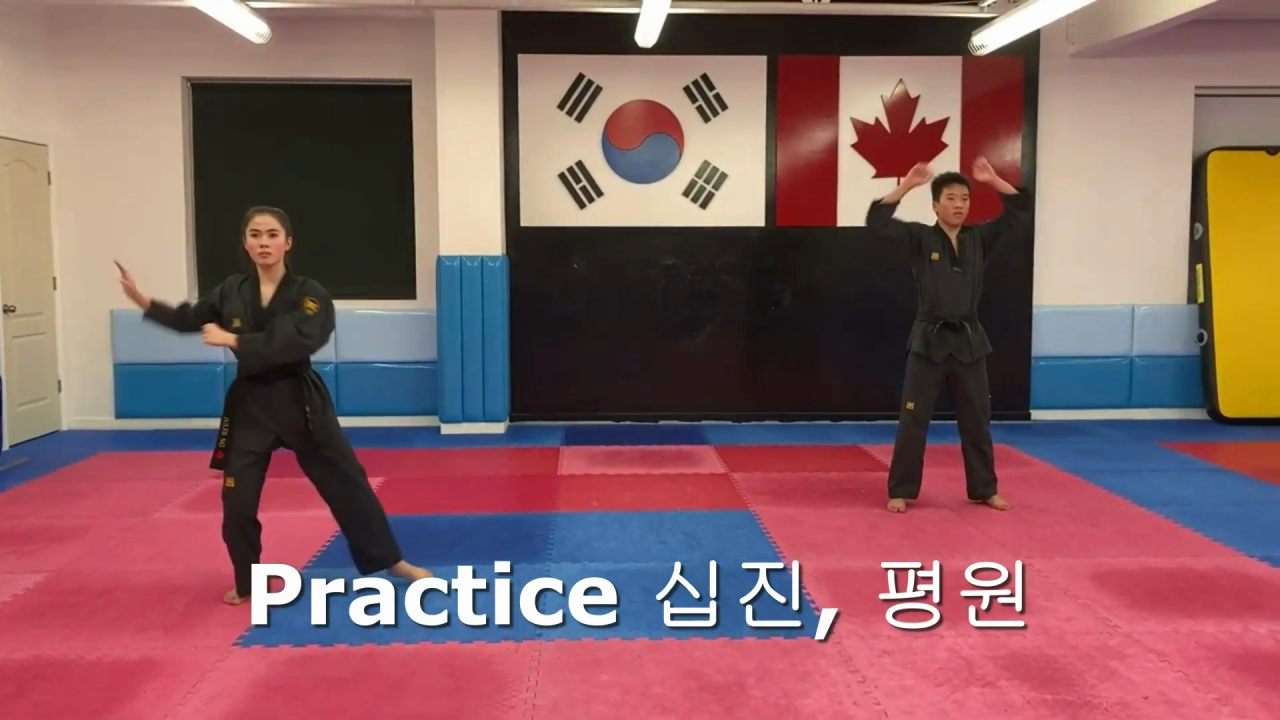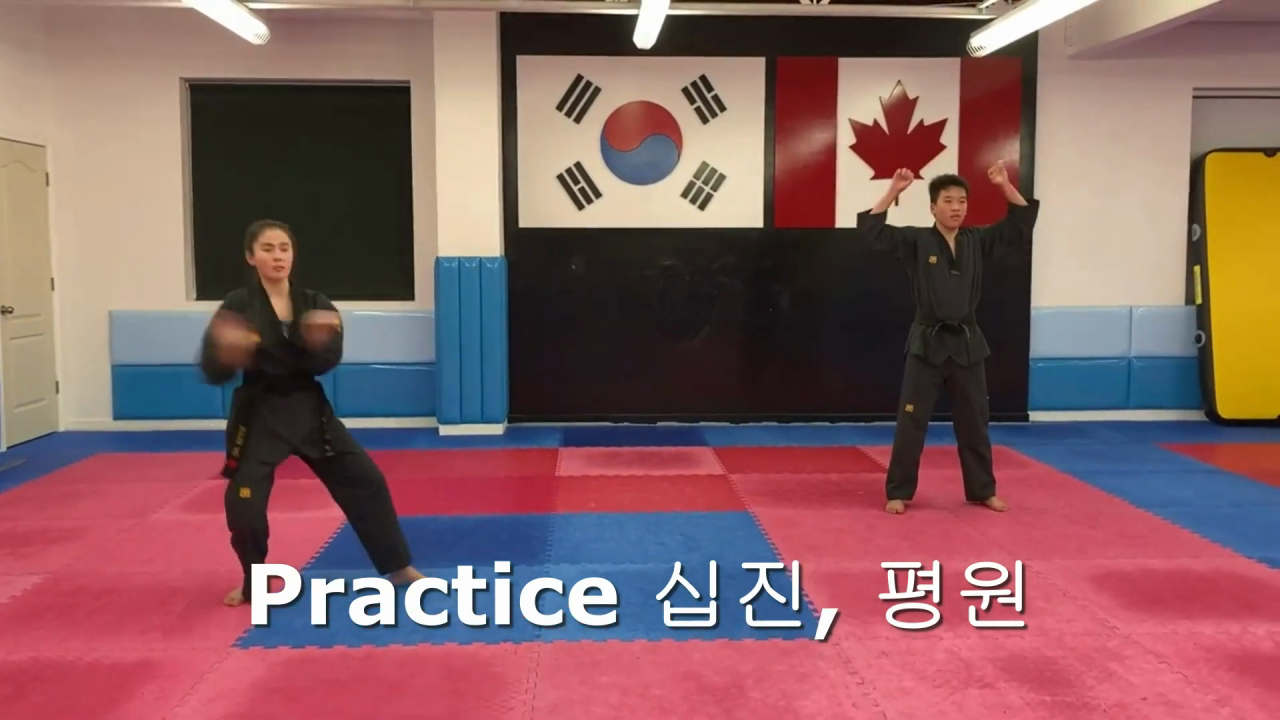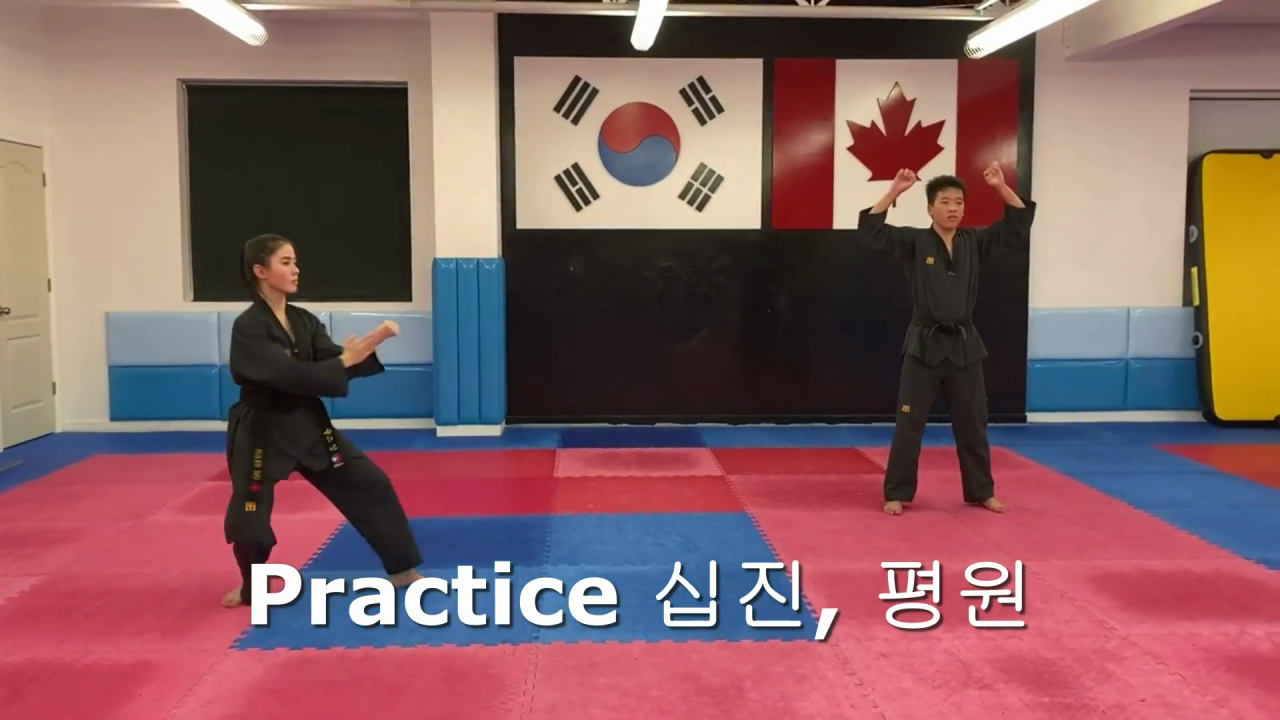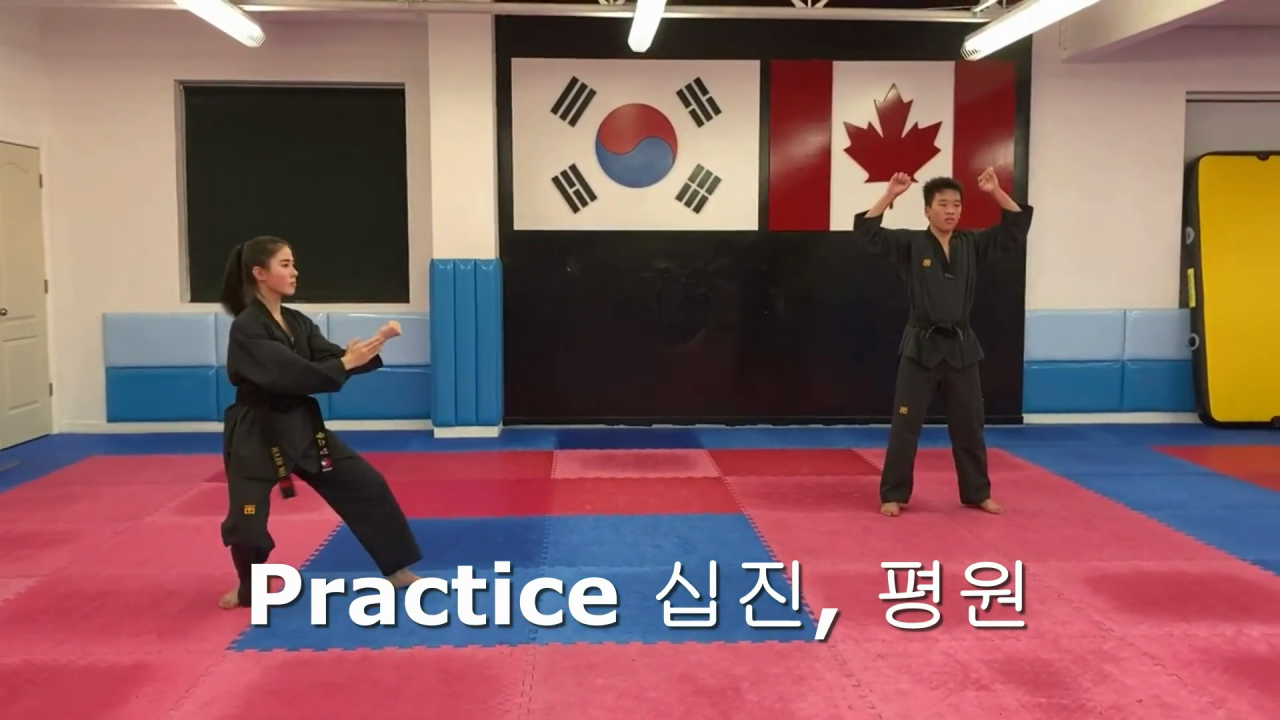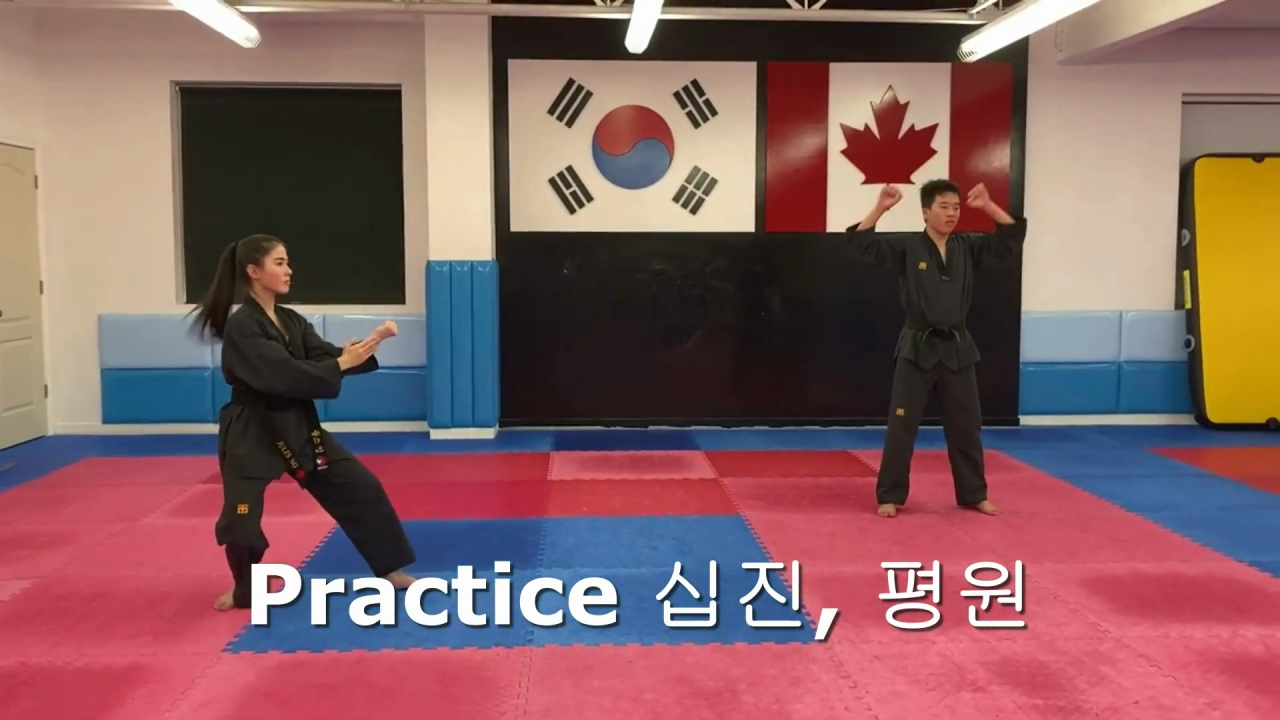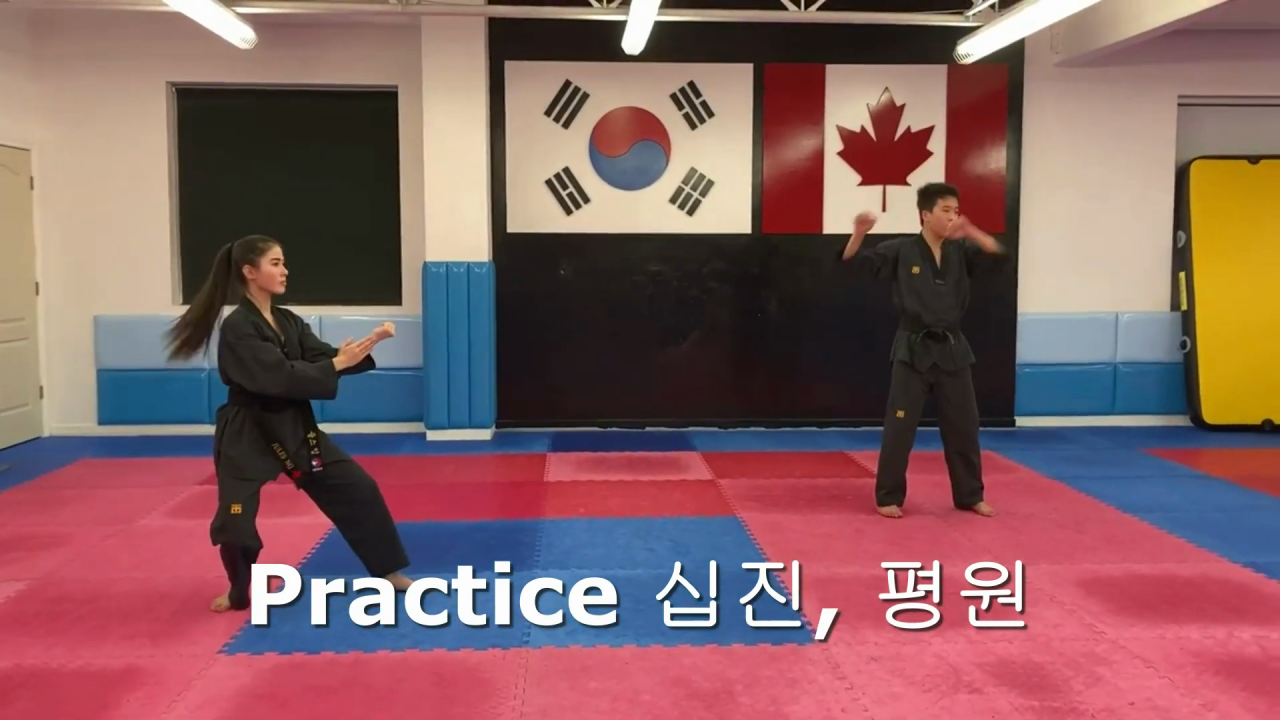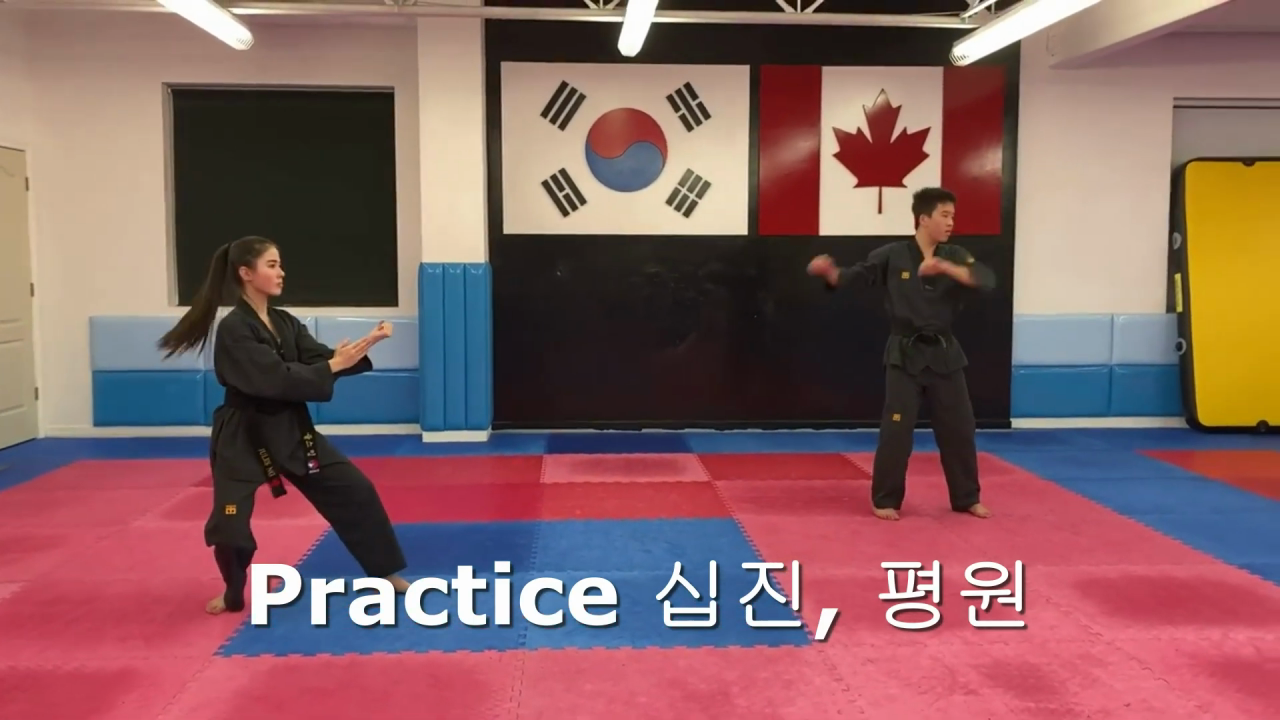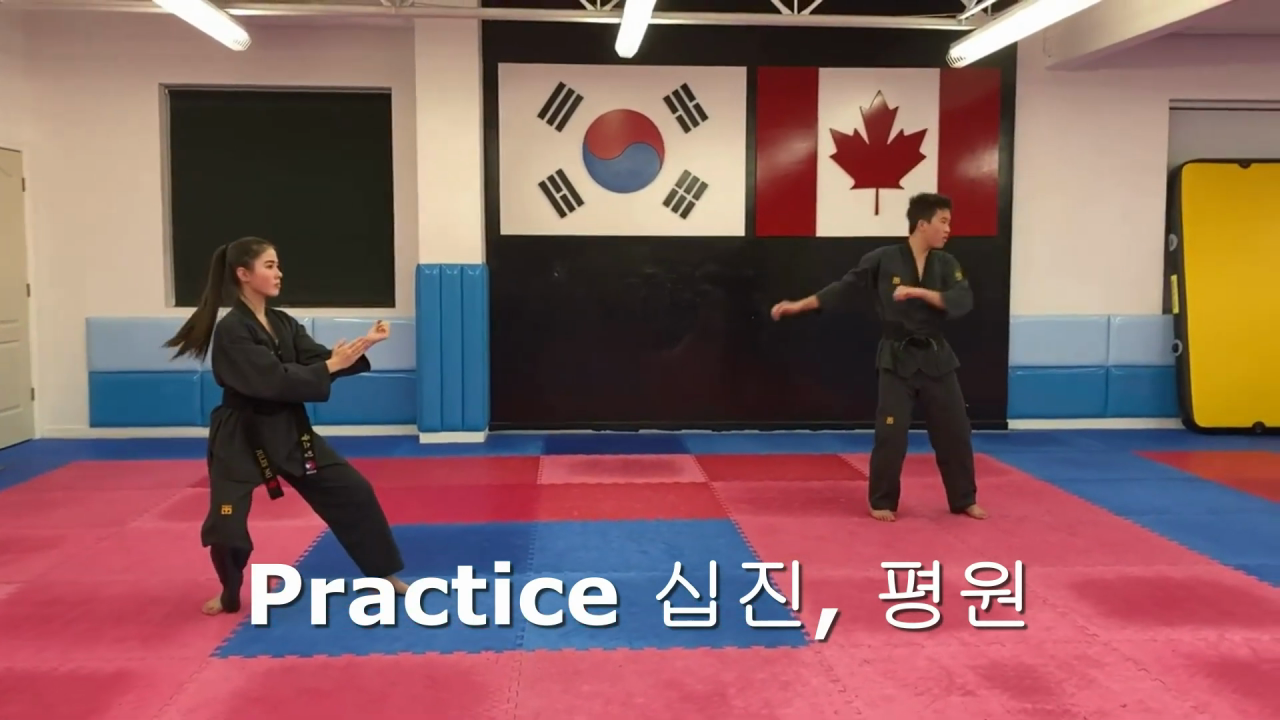
dt=0.1s
person 1, frame 1
left shoulder: (310, 295)
right shoulder: (231, 292)
left elbow: (292, 346)
right elbow: (192, 317)
left wrist: (234, 341)
right wrist: (144, 300)
left hip: (300, 401)
right hip: (249, 403)
left knee: (348, 481)
right knee: (238, 501)
left ankle: (389, 564)
right ankle: (246, 581)
person 1, frame 2
left shoulder: (314, 303)
right shoulder: (238, 307)
left elbow: (325, 359)
right elbow: (215, 370)
left wrist: (319, 339)
right wrist: (231, 349)
left hip: (308, 409)
right hip: (258, 416)
left knee: (366, 483)
right knee: (245, 509)
left ankle: (398, 567)
right ankle: (252, 583)
person 1, frame 3
left shoulder: (304, 321)
right shoulder: (248, 328)
left elbow: (335, 366)
right elbow: (293, 376)
left wrist: (369, 345)
right wrist: (345, 361)
left hip: (307, 424)
right hip: (260, 432)
left knee: (372, 487)
right knee: (249, 523)
left ankle: (402, 570)
right ankle: (252, 585)
person 1, frame 4
left shoulder: (298, 322)
right shoulder: (246, 328)
left elbow: (333, 361)
right elbow: (295, 374)
left wrist: (374, 342)
right wrist: (346, 362)
left hip: (302, 426)
right hip: (256, 434)
left knee: (368, 487)
right knee: (247, 526)
left ankle: (397, 570)
right ankle: (249, 587)
person 1, frame 5
left shoulder: (291, 320)
right shoulder: (241, 327)
left elbow: (327, 359)
right elbow: (287, 377)
left wrist: (369, 343)
right wrist: (342, 363)
left hip: (298, 425)
right hip: (251, 434)
left knee: (362, 488)
right knee: (241, 525)
left ankle: (392, 570)
right ankle: (242, 590)
person 1, frame 6
left shoulder: (289, 321)
right shoulder: (237, 329)
left elbow: (323, 361)
right elbow: (282, 378)
left wrist: (366, 344)
right wrist: (338, 363)
left hip: (295, 428)
right hip: (247, 435)
left knee: (359, 489)
right knee: (235, 525)
left ankle: (389, 572)
right ankle: (238, 591)
person 1, frame 7
left shoulder: (285, 322)
right shoulder: (233, 329)
left elbow: (320, 361)
right elbow: (277, 381)
left wrist: (363, 344)
right wrist: (334, 365)
left hip: (292, 429)
right hip: (244, 436)
left knee: (356, 491)
right knee: (230, 526)
left ankle: (385, 574)
right ankle: (233, 593)
person 1, frame 8
left shoulder: (284, 323)
right shoulder: (231, 331)
left elbow: (318, 362)
right elbow: (274, 381)
left wrist: (361, 345)
right wrist: (330, 366)
left hip: (290, 430)
right hip: (242, 437)
left knee: (354, 492)
right knee: (226, 526)
left ankle: (383, 575)
right ankle: (230, 594)
person 2, frame 1
left shoulder: (979, 239)
right shoulder: (920, 238)
left elbow: (1018, 214)
right elbow: (878, 221)
left wrist: (994, 180)
right wrist: (907, 184)
left hip: (969, 340)
right hip: (929, 340)
left knee: (976, 420)
right knee: (913, 420)
left ankle: (984, 489)
right ankle: (900, 491)
person 2, frame 2
left shoulder: (978, 241)
right shoulder: (915, 241)
left elbow: (1021, 225)
right elbow: (872, 231)
left wrist: (1005, 186)
right wrist: (893, 191)
left hip: (966, 343)
right hip: (927, 342)
left knee: (974, 422)
right knee: (911, 422)
left ankle: (982, 491)
right ankle: (898, 493)
person 2, frame 3
left shoulder: (975, 242)
right shoulder: (913, 242)
left elbow: (1019, 226)
right elbow: (870, 231)
left wrist: (1002, 188)
right wrist: (894, 192)
left hip: (964, 344)
right hip: (924, 344)
left knee: (973, 422)
right knee: (909, 422)
left ankle: (981, 492)
right ankle: (896, 494)
person 2, frame 4
left shoulder: (972, 244)
right shoulder: (909, 243)
left elbow: (1016, 230)
right elbow: (865, 235)
left wrist: (997, 193)
right wrist: (889, 195)
left hip: (960, 345)
right hip: (921, 345)
left knee: (969, 423)
right knee: (906, 423)
left ankle: (978, 493)
right ankle: (893, 495)
person 2, frame 5
left shoulder: (968, 245)
right shoulder: (906, 246)
left elbow: (1012, 239)
right elbow: (861, 246)
left wrist: (988, 207)
right wrist: (880, 208)
left hip: (957, 347)
right hip: (917, 347)
left knee: (966, 425)
right knee: (902, 425)
left ankle: (973, 494)
right ankle: (889, 496)
person 2, frame 6
left shoulder: (962, 251)
right shoulder: (900, 251)
left elbow: (1002, 254)
right elbow: (852, 262)
left wrist: (971, 233)
right wrist: (859, 232)
left hip: (952, 349)
right hip: (913, 349)
left knee: (964, 426)
right knee: (900, 426)
left ankle: (970, 496)
right ankle: (888, 498)
person 2, frame 7
left shoulder: (954, 255)
right shoulder: (891, 255)
left elbow: (985, 280)
right elbow: (854, 278)
left wrist: (946, 269)
right wrist: (829, 271)
left hip: (945, 353)
right hip: (905, 353)
left knee: (960, 429)
right knee: (897, 431)
left ankle: (967, 498)
right ankle: (885, 500)
person 2, frame 8
left shoulder: (946, 263)
right shoulder: (882, 259)
left elbow: (962, 301)
right elbow: (844, 289)
left wrist: (918, 292)
right wrist: (799, 306)
left hip: (935, 356)
right hip: (897, 356)
left knee: (955, 430)
right knee: (892, 433)
left ankle: (964, 499)
right ankle: (883, 501)
